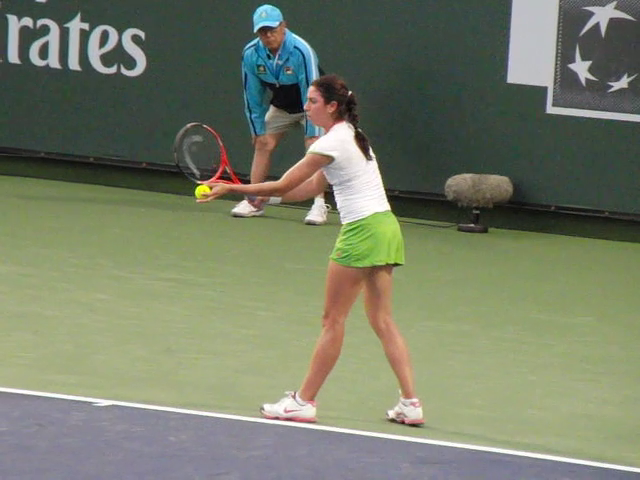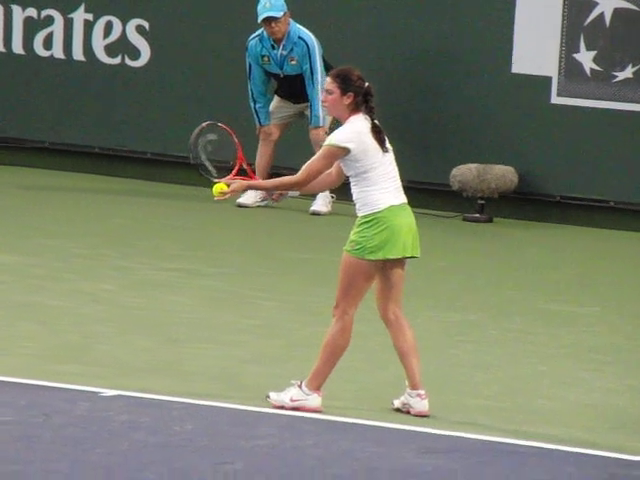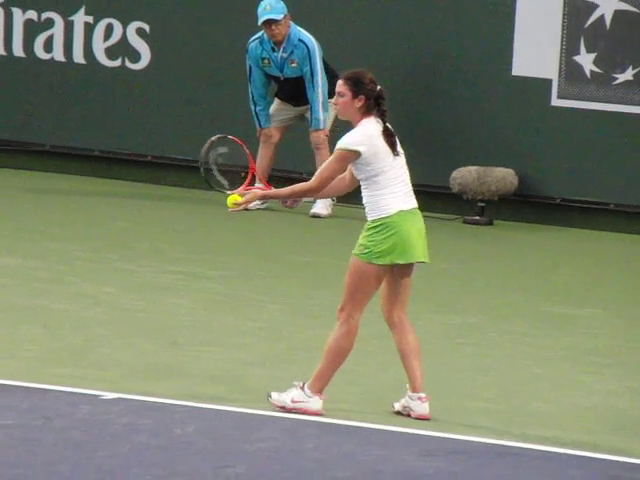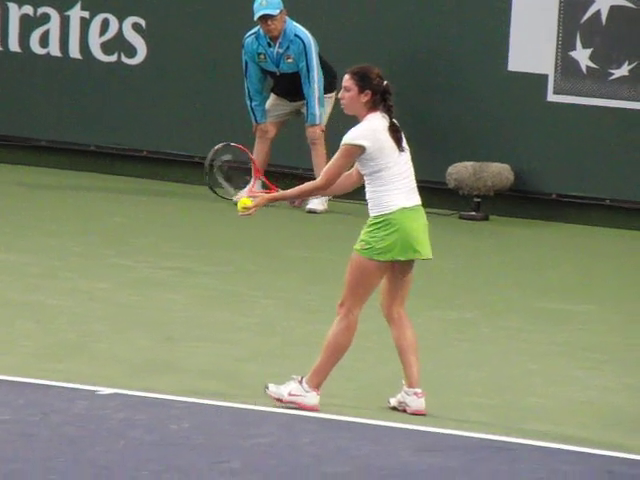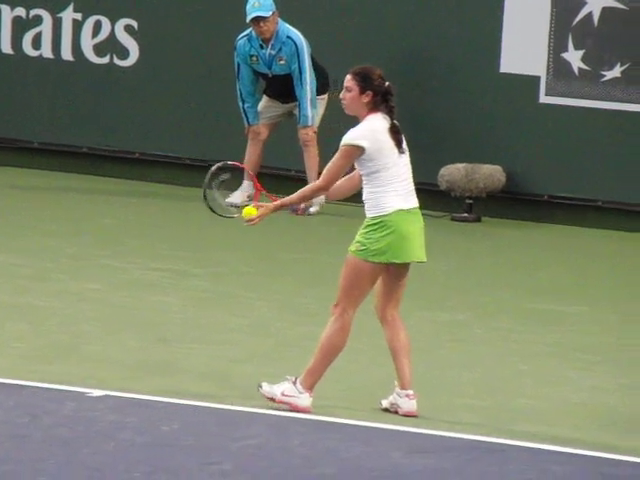
dt=0.4s
person 1, frame 1
left shoulder: (331, 143)
right shoulder: (351, 135)
left elbow: (282, 185)
right elbow: (314, 186)
left wrist: (230, 188)
right wrist: (270, 197)
left hip: (362, 231)
right hip: (385, 227)
left knee: (332, 320)
right knee: (382, 320)
left ankle: (303, 402)
right ankle: (410, 404)
person 1, frame 2
left shoulder: (347, 135)
right shoulder: (369, 126)
left elbow: (300, 179)
right elbow: (333, 178)
left wrist: (248, 184)
right wrist: (289, 188)
left hip: (377, 224)
right hip: (400, 219)
left knee: (343, 311)
right knee: (391, 311)
left ankle: (309, 391)
right ankle: (416, 394)
person 1, frame 3
left shoulder: (357, 138)
right shoulder: (381, 129)
left elbow: (314, 185)
right elbow: (348, 182)
left wrist: (261, 194)
right wrist: (297, 194)
left hip: (386, 228)
right hip: (410, 223)
left knee: (348, 314)
right knee: (395, 315)
left ankle: (311, 394)
right ankle: (417, 397)
person 1, frame 4
left shoulder: (362, 133)
right shoulder: (387, 125)
left elbow: (322, 182)
right elbow: (355, 177)
left wrist: (271, 198)
right wrist: (306, 193)
left hip: (388, 224)
right hip: (412, 220)
left knee: (348, 309)
right knee: (394, 310)
left ankle: (309, 388)
right ankle: (413, 393)
person 1, frame 5
left shoulder: (361, 134)
right shoulder: (388, 127)
left elbow: (322, 184)
left wrist: (274, 206)
right wrist: (312, 199)
left hip: (385, 225)
right hip: (409, 222)
left knee: (342, 311)
right knee: (388, 312)
left ankle: (302, 389)
right ankle: (405, 394)
person 2, frame 1
left shoulder: (301, 51)
right shoulder: (250, 54)
right elbow: (252, 94)
left wrist: (313, 132)
right wrist: (257, 130)
right hip: (281, 105)
right knee: (262, 145)
left ankle: (319, 205)
person 2, frame 2
left shoulder: (305, 41)
right shoulder: (255, 44)
left elbow: (316, 83)
right elbow: (257, 85)
left wrist: (317, 122)
right wrist: (262, 119)
left hip: (317, 94)
right hip: (285, 95)
left knee: (318, 137)
right knee: (266, 134)
left ankle: (324, 196)
right ankle: (259, 191)
person 2, frame 3
left shoulder: (305, 43)
right shoulder: (255, 47)
left elbow: (317, 86)
right elbow: (257, 87)
left wrist: (318, 125)
right wrist: (263, 122)
left hip: (320, 94)
right hip: (286, 97)
left knee: (318, 140)
right knee: (267, 137)
left ankle: (325, 198)
person 2, frame 4
left shoulder: (302, 39)
right shoulder: (251, 42)
left elbow: (312, 81)
right elbow: (253, 83)
left wrist: (314, 120)
right wrist: (259, 117)
left hip: (317, 90)
right hip: (282, 92)
left knee: (314, 136)
right knee: (263, 133)
left ankle: (320, 194)
right ankle: (255, 187)
person 2, frame 5
left shoulder: (294, 41)
right shoulder: (243, 44)
left elbow: (305, 83)
right elbow: (245, 85)
left wrist: (306, 122)
right wrist: (251, 119)
left hip: (309, 91)
right hip: (274, 94)
left knee: (307, 138)
right knee: (255, 134)
left ankle: (313, 194)
right ankle: (247, 190)
